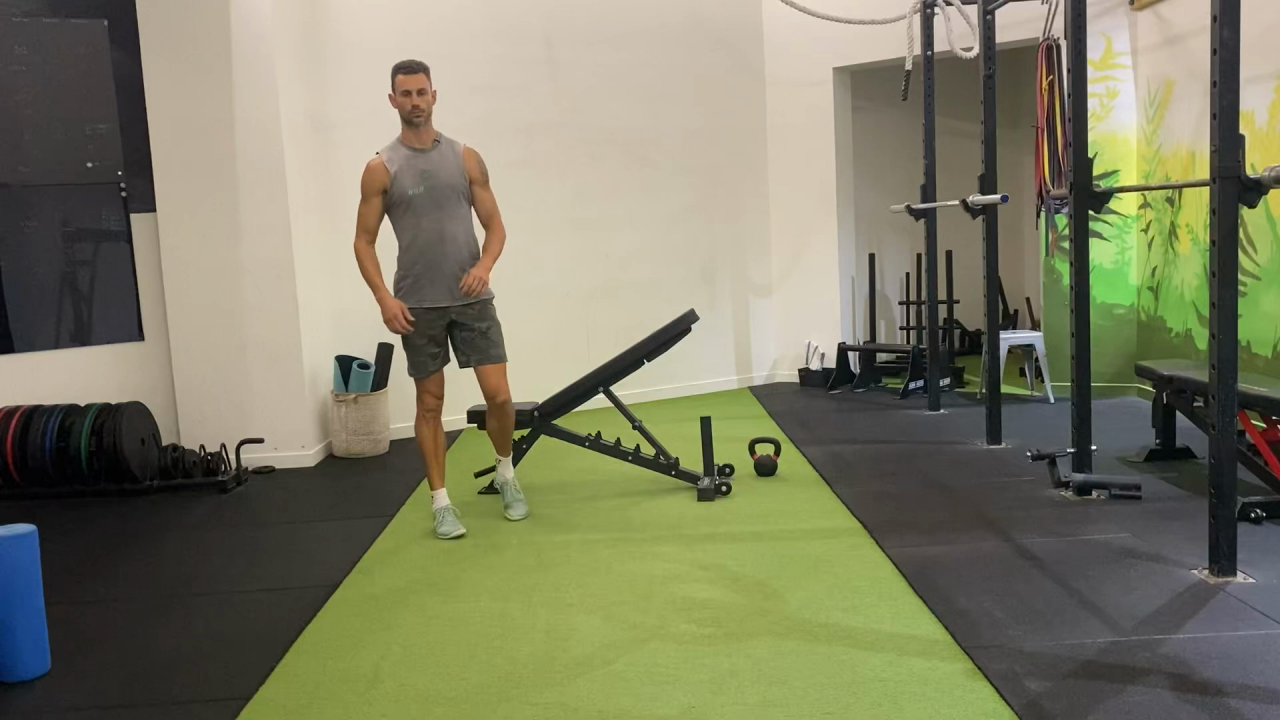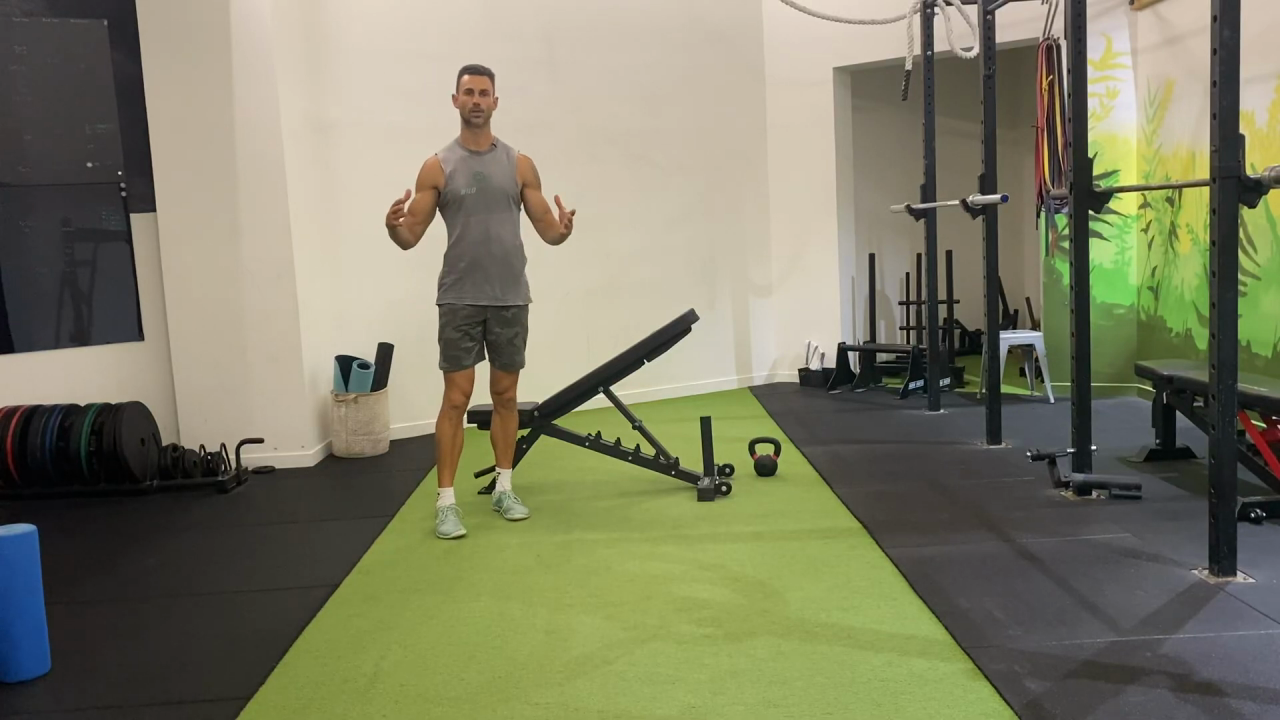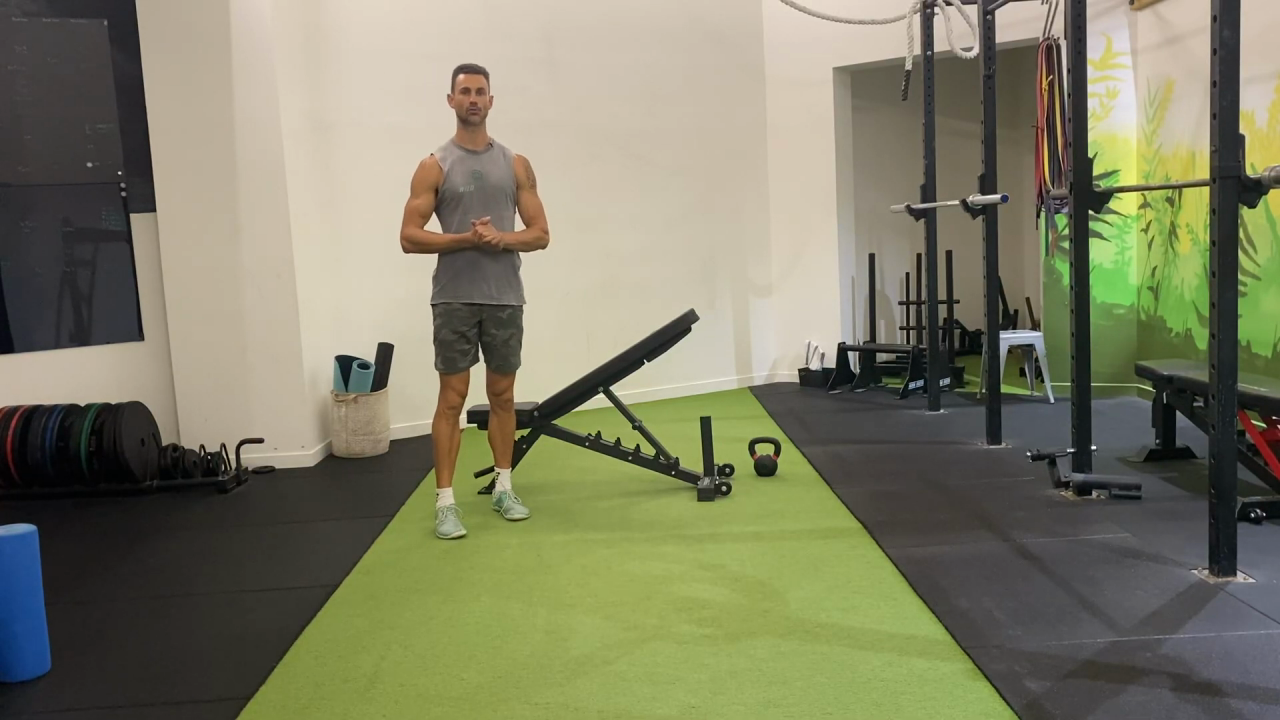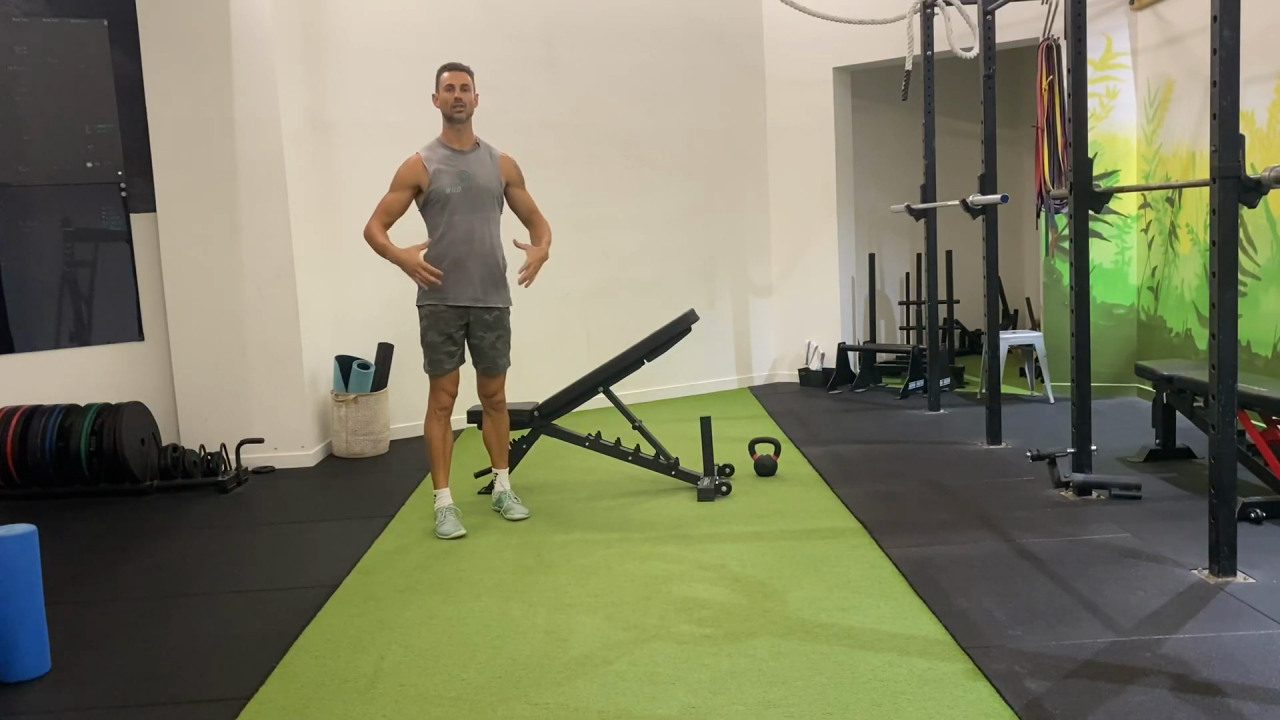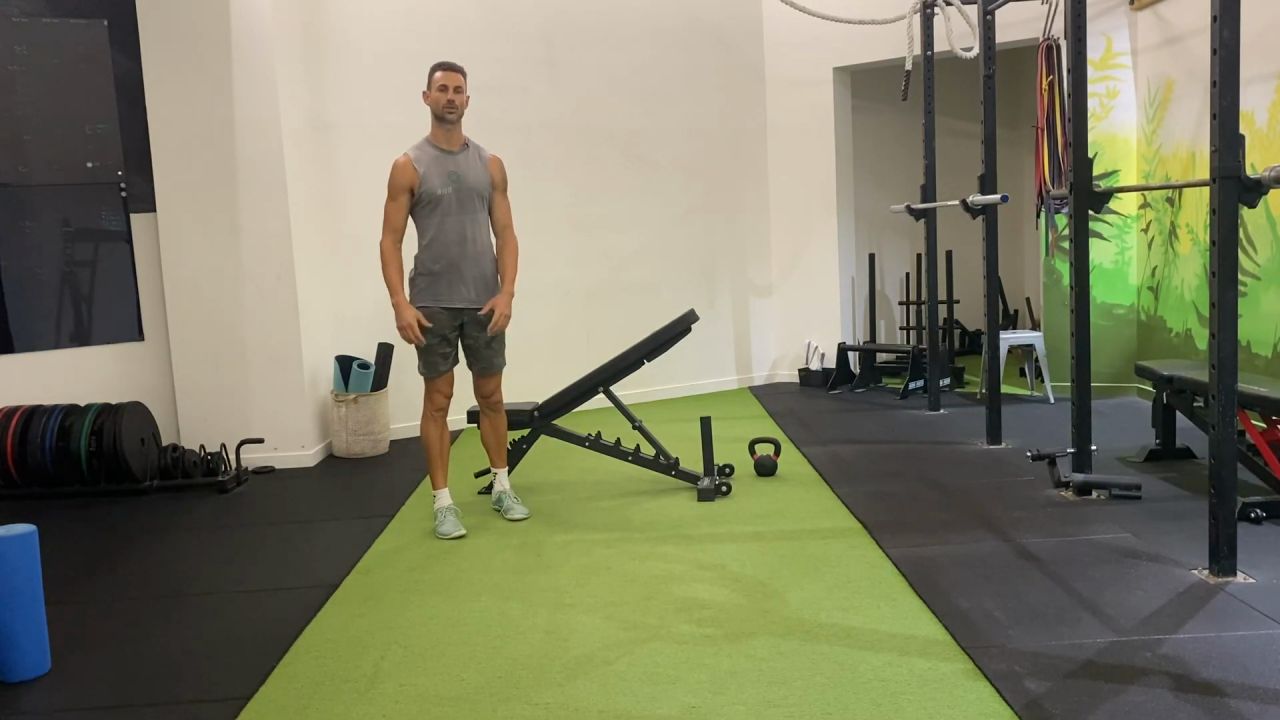
dt=1s
person 1, frame 1
left shoulder: (466, 157)
right shoulder: (381, 167)
left elbow: (494, 226)
right elbow: (364, 240)
left wrist: (485, 265)
right wrist: (385, 297)
left hip: (470, 297)
right hip: (418, 304)
left knee: (499, 395)
right knee: (430, 402)
left ankle: (505, 470)
right ankle: (441, 501)
person 1, frame 2
left shoulder: (519, 164)
right shoulder: (437, 167)
left elbow: (546, 230)
right elbow: (410, 237)
left wrist: (564, 230)
right wrist: (393, 226)
left hip: (510, 298)
right hip: (459, 299)
left knee: (505, 395)
right knee: (456, 399)
left ankle: (503, 487)
right ankle: (446, 501)
person 1, frame 3
left shoulder: (515, 164)
right shoulder: (434, 166)
left elbow: (540, 233)
right elbow: (409, 237)
left wrist: (501, 238)
right wrist: (466, 238)
left hip: (505, 297)
right hip: (454, 299)
left knee: (502, 395)
right knee: (452, 399)
left ankle: (503, 487)
right ankle: (445, 501)
person 1, frame 4
left shoulder: (502, 164)
right shoulder: (419, 165)
left elbow: (536, 219)
right elbow: (374, 227)
left wrist: (540, 250)
right wrist: (401, 257)
left hip: (491, 298)
right hip: (440, 300)
left knee: (494, 395)
right knee: (442, 398)
left ankle: (502, 486)
right ankle: (443, 501)
person 1, frame 5
left shoulder: (489, 164)
right shoulder: (408, 166)
left elbow: (505, 234)
right elbow: (390, 240)
left wrist: (506, 292)
right wrist: (400, 303)
left hip: (484, 301)
right hip: (433, 303)
left knee: (491, 395)
right knee: (438, 399)
left ankle: (501, 486)
right ankle: (443, 501)
